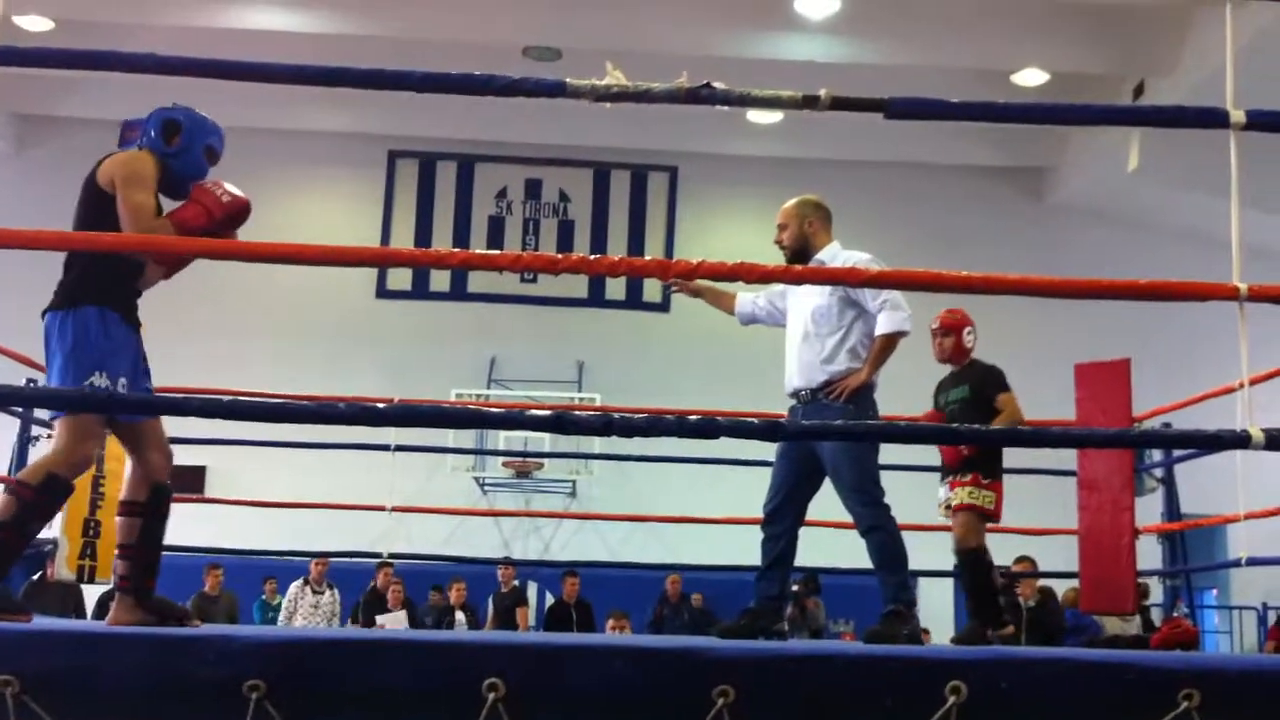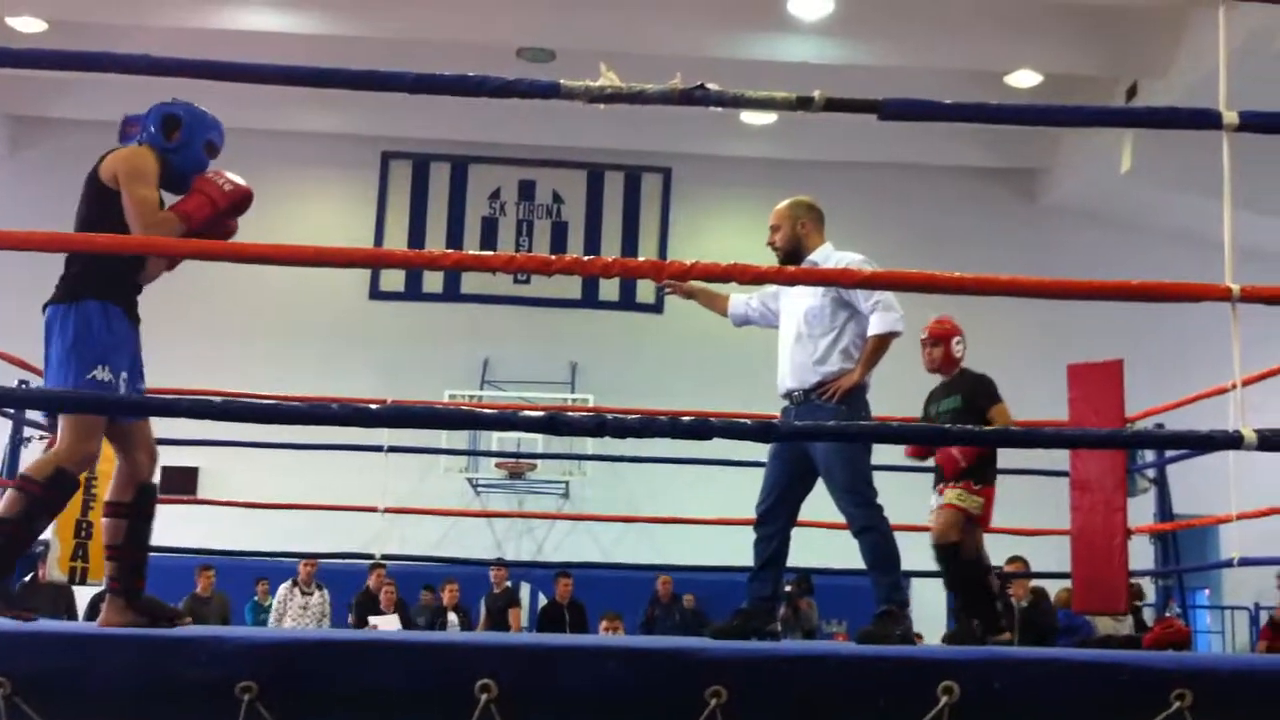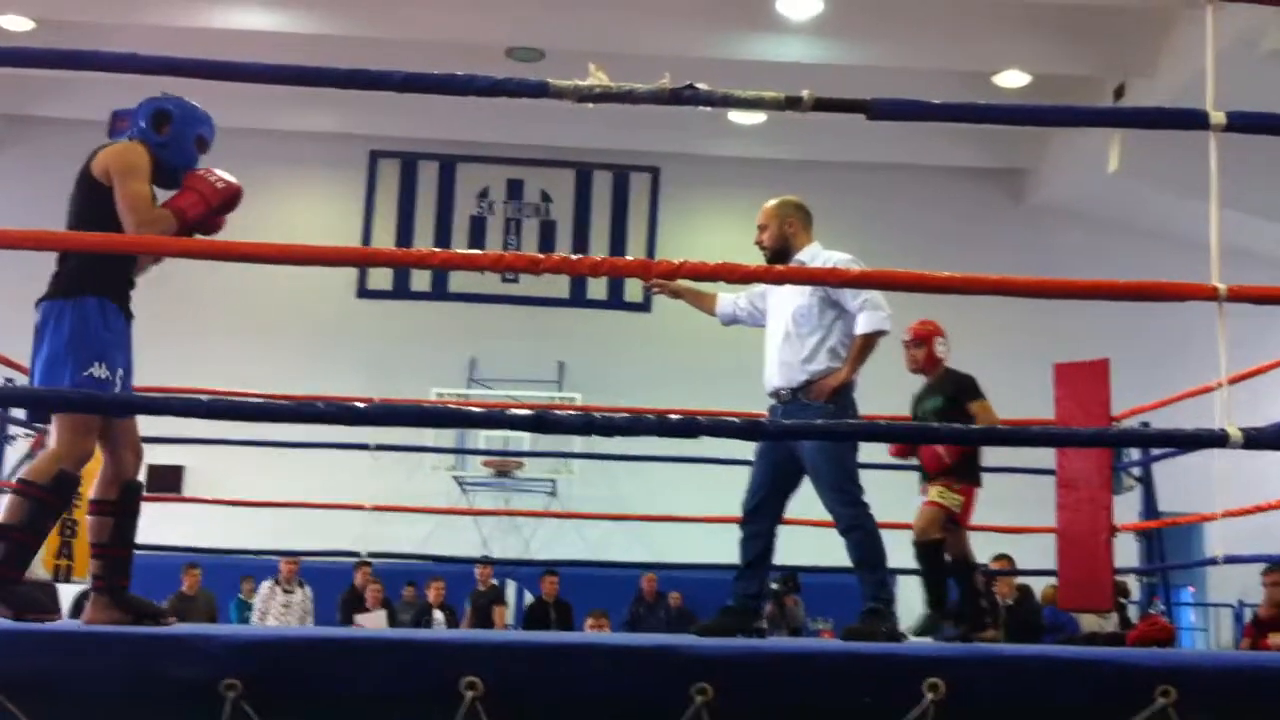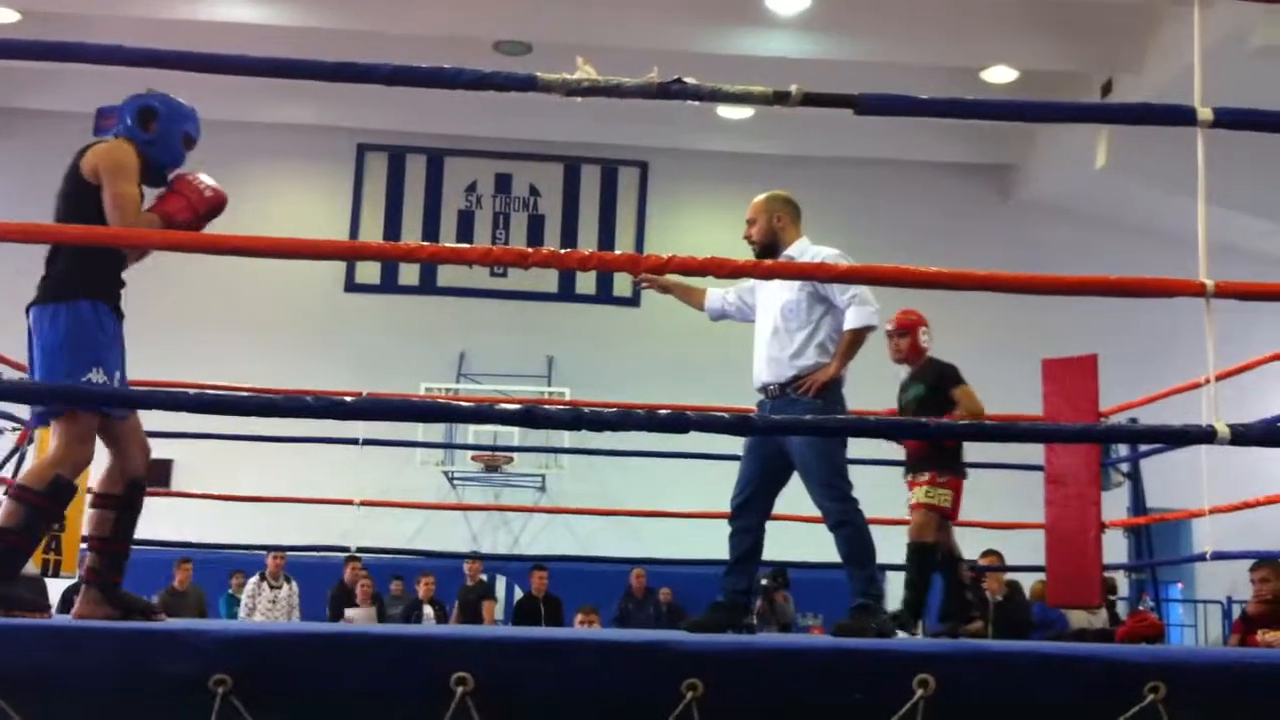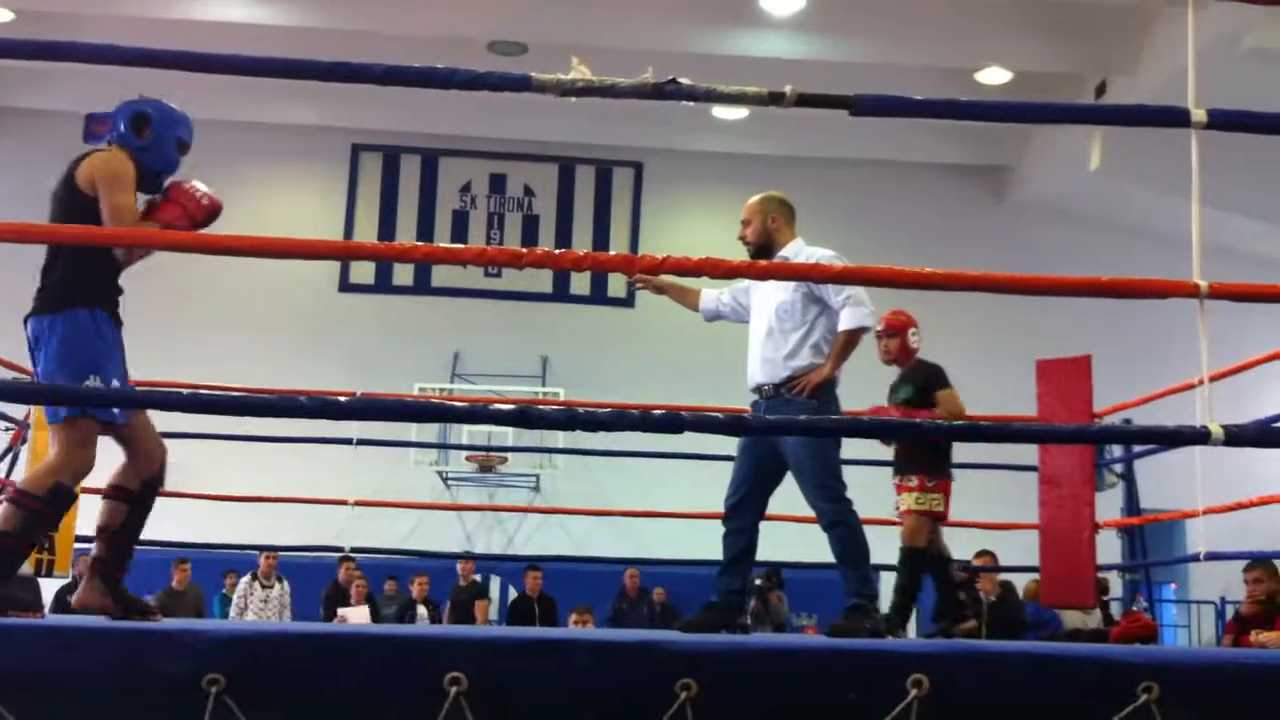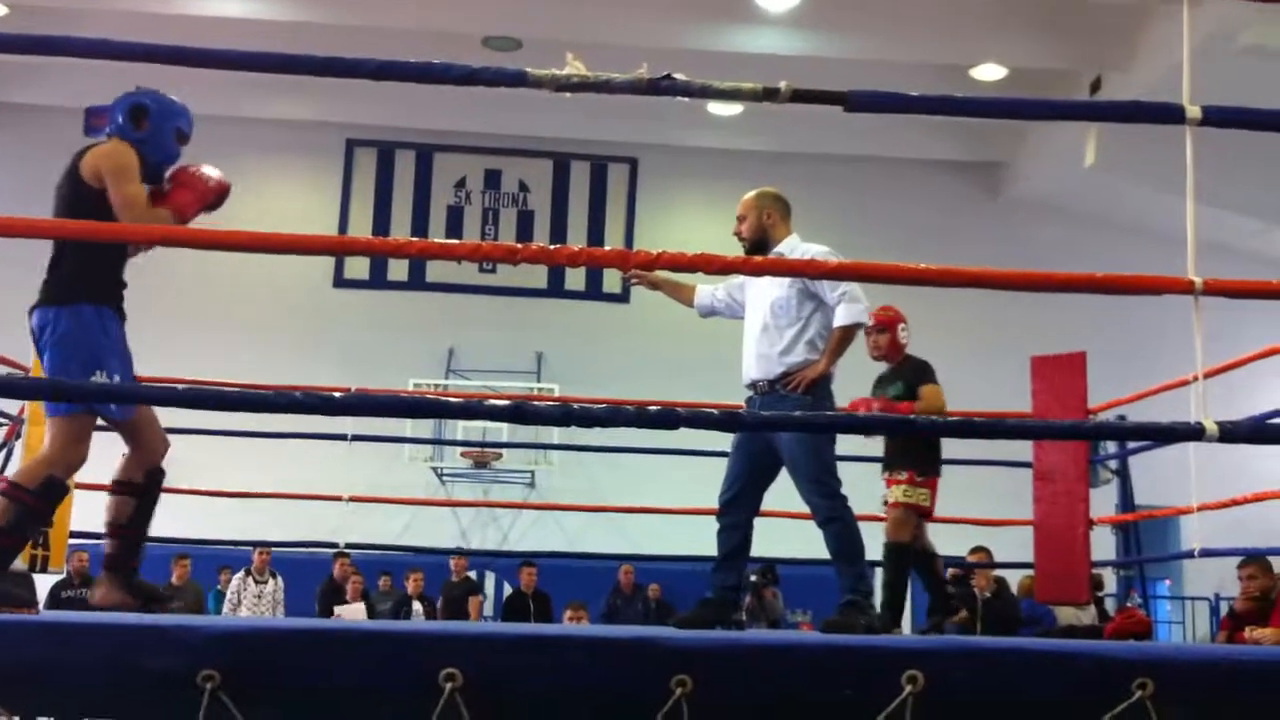
dt=0.1s
person 1, frame 1
left shoulder: (137, 183)
right shoulder: (133, 162)
right elbow: (139, 241)
left wrist: (197, 235)
right wrist: (199, 214)
left hip: (114, 326)
right hip: (88, 317)
left knee: (154, 457)
right knee: (74, 451)
left ankle: (133, 599)
person 1, frame 2
left shoulder: (137, 175)
right shoulder: (136, 158)
right elbow: (147, 233)
left wrist: (198, 231)
right wrist: (203, 205)
left hip: (108, 319)
right hip: (88, 313)
left knee: (139, 457)
right knee: (79, 446)
left ankle: (123, 598)
person 1, frame 3
left shoulder: (127, 171)
right shoulder: (128, 153)
right elbow: (141, 230)
left wrist: (187, 224)
right wrist: (194, 202)
left hip: (100, 315)
right hip: (83, 309)
left knee: (124, 455)
right knee: (75, 445)
left ankle: (108, 597)
person 1, frame 4
left shoulder: (106, 168)
right shoulder: (115, 152)
right elbow: (126, 231)
left wrist: (167, 218)
right wrist: (179, 209)
left hip: (88, 316)
right hip: (76, 312)
left knee: (131, 454)
right knee: (72, 449)
left ankle: (100, 590)
person 1, frame 5
left shoulder: (97, 177)
right shoulder: (111, 162)
right elbow: (124, 244)
left wrist: (162, 221)
right wrist: (176, 217)
left hip: (86, 323)
right hip: (75, 319)
left knee: (148, 453)
right knee: (73, 455)
left ankle: (102, 581)
person 1, frame 6
left shoulder: (98, 171)
right shoulder: (114, 154)
right elbow: (143, 230)
left wrist: (169, 207)
right wrist: (189, 199)
left hip: (93, 317)
right hip: (79, 312)
left knee: (149, 442)
right knee: (66, 449)
left ankle: (117, 578)
person 2, frame 1
left shoulder: (852, 266)
right shoulder: (796, 286)
left elbow: (895, 315)
right elbow: (749, 307)
left wrist: (865, 371)
right wrist: (698, 290)
left hip: (841, 408)
right hip: (802, 411)
left knee: (868, 510)
right knee: (779, 513)
left ankle: (901, 613)
right ankle: (766, 609)
person 2, frame 2
left shoulder: (845, 267)
right shoulder: (789, 288)
left elbow: (888, 315)
right elbow: (742, 308)
left wrist: (858, 373)
right wrist: (692, 291)
left hip: (833, 409)
right hip: (796, 412)
left knee: (861, 511)
right knee: (771, 514)
left ankle: (894, 614)
right ankle: (759, 610)
person 2, frame 3
left shoulder: (833, 266)
right shoulder: (776, 287)
left elbow: (875, 314)
right elbow: (730, 308)
left wrist: (845, 372)
right wrist: (679, 291)
left hip: (820, 407)
right hip: (783, 411)
left knee: (847, 509)
right knee: (757, 512)
left ankle: (880, 612)
right ankle: (745, 608)
person 2, frame 4
left shoulder: (821, 261)
right shoulder: (764, 282)
left elbow: (864, 310)
right elbow: (719, 303)
left wrist: (834, 367)
right wrist: (668, 286)
left hip: (809, 403)
right hip: (771, 406)
left knee: (836, 504)
right knee: (746, 507)
left ankle: (869, 607)
right ankle: (734, 603)
person 2, frame 5
left shoulder: (816, 262)
right shoulder: (759, 283)
left elbow: (858, 311)
right elbow: (713, 304)
left wrist: (828, 368)
right wrist: (663, 286)
left hip: (803, 403)
right hip: (766, 406)
left knee: (830, 505)
right knee: (740, 508)
left ankle: (863, 607)
right ankle: (728, 604)
person 2, frame 6
left shoulder: (811, 258)
right shoulder: (754, 279)
left elbow: (853, 307)
right elbow: (708, 299)
left wrist: (823, 364)
right wrist: (658, 282)
left hip: (798, 400)
right hip: (760, 403)
left knee: (825, 501)
right knee: (734, 504)
left ankle: (858, 604)
right ankle: (722, 600)
person 3, frame 1
left shoulder: (986, 374)
right shoulder: (943, 386)
left elbow: (1014, 416)
left wrist: (972, 442)
right wrist: (931, 428)
left hip: (981, 471)
right hip: (953, 474)
left knee: (966, 538)
right knee: (967, 544)
left ankle: (981, 619)
right ankle: (996, 619)
person 3, frame 2
left shoulder: (977, 384)
right shoulder: (933, 397)
left elbow: (1005, 427)
right elbow: (930, 444)
left wrist: (968, 452)
right wrist: (918, 447)
left hip: (974, 479)
right hip: (946, 482)
left knee: (942, 533)
right knee: (971, 551)
left ankle: (968, 614)
right ankle: (993, 627)
person 3, frame 3
left shoulder: (960, 382)
right shoulder: (921, 397)
left elbow: (990, 422)
right elbow: (916, 444)
left wrist: (952, 449)
right wrist: (903, 446)
left hip: (958, 477)
right hip: (933, 480)
left knee: (924, 530)
right knee: (957, 550)
left ankle: (938, 609)
right ankle: (976, 623)
person 3, frame 4
left shoulder: (942, 371)
right shoulder: (906, 385)
left elbow: (975, 409)
left hip: (942, 468)
right hip: (918, 470)
left knee: (920, 532)
right knee: (941, 540)
left ankle: (911, 612)
person 3, frame 5
left shoulder: (929, 372)
right shoulder: (897, 385)
left elbow: (956, 412)
left wrist: (909, 419)
left hip: (929, 471)
right hip: (907, 473)
left knee: (912, 537)
right knee: (931, 542)
left ankle: (897, 617)
right ankle: (953, 615)
person 3, frame 6
left shoulder: (918, 368)
right shoulder: (883, 380)
left elbow: (936, 405)
left wrist: (888, 409)
right wrist: (863, 413)
left hip: (918, 466)
right hip: (895, 467)
left knee: (897, 532)
right knee: (916, 541)
left ankle: (890, 617)
right ankle: (943, 609)
